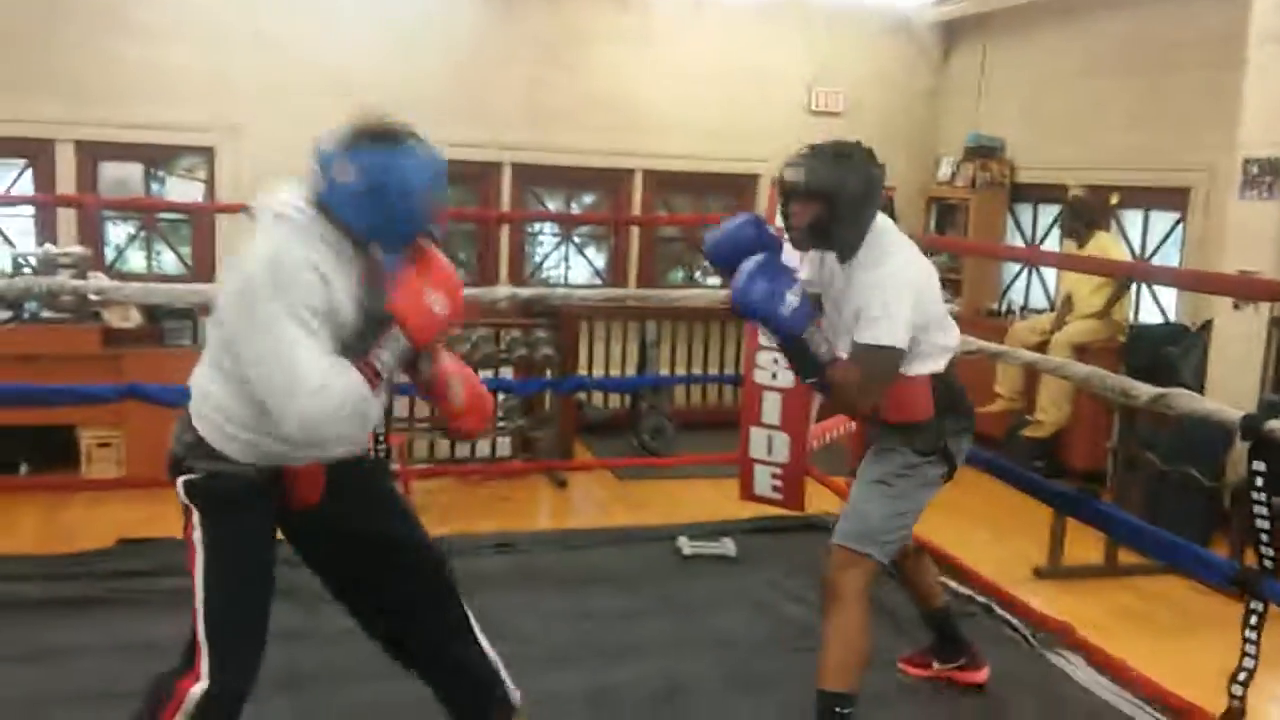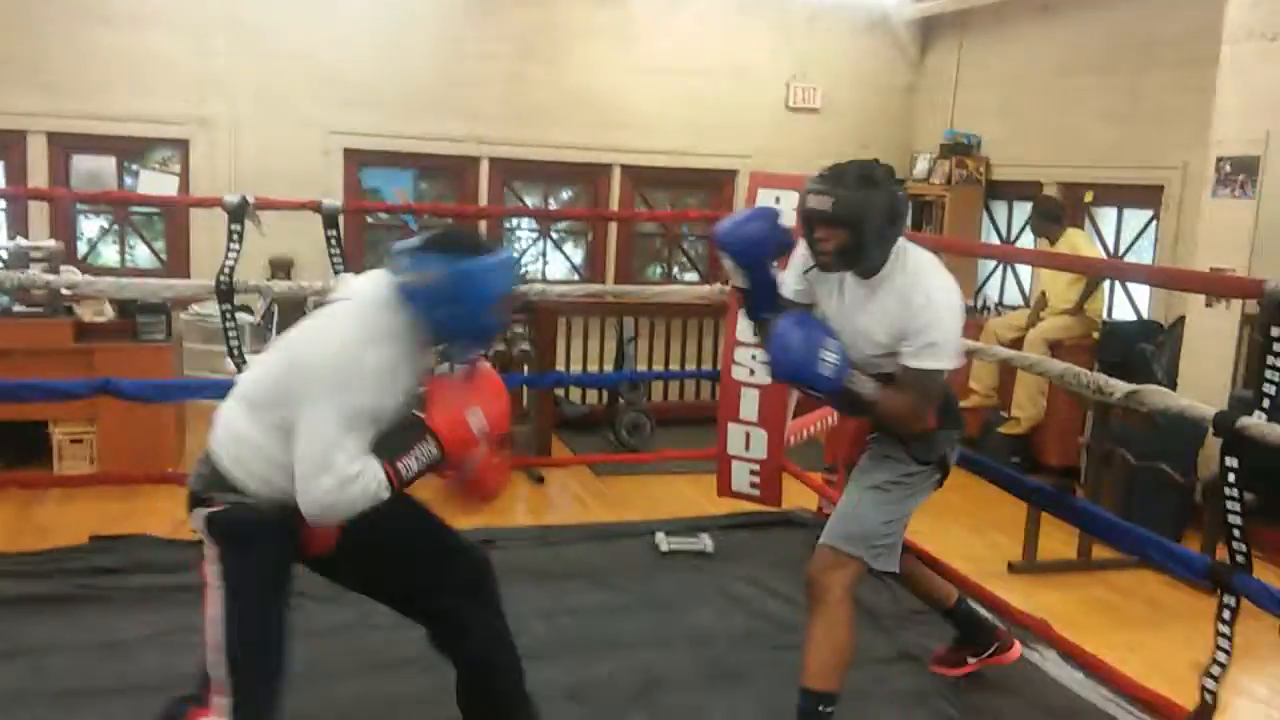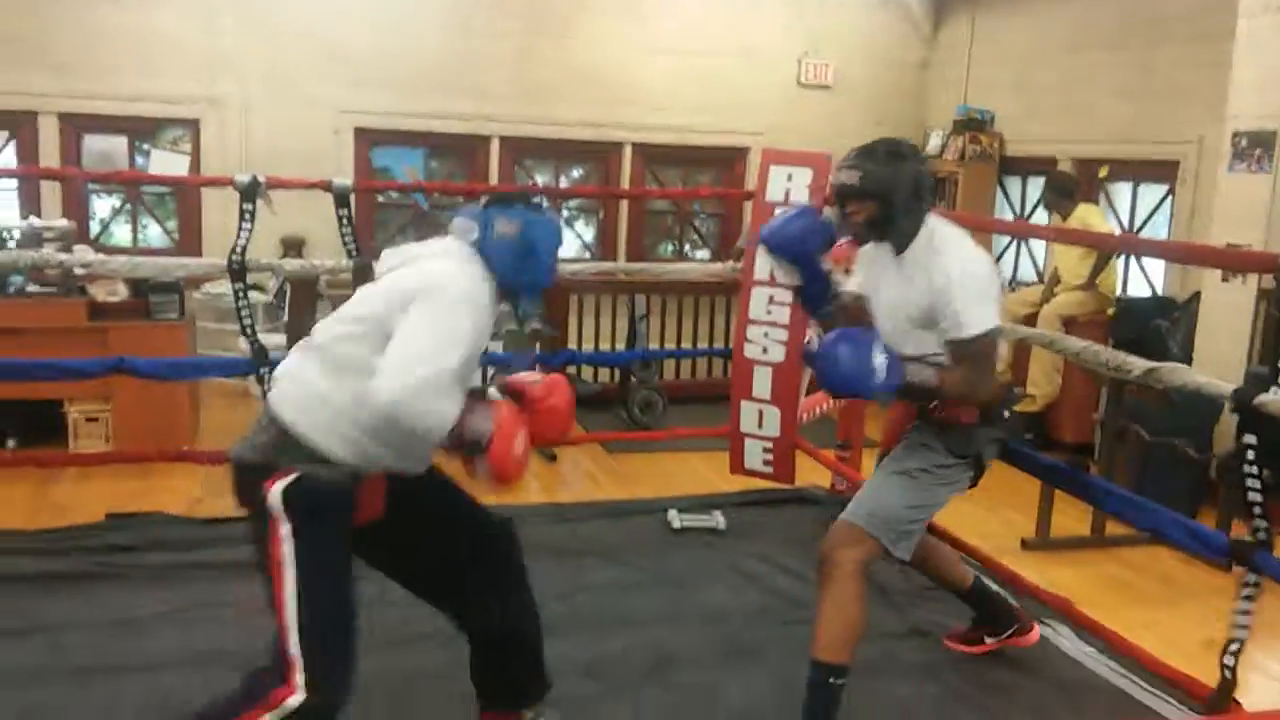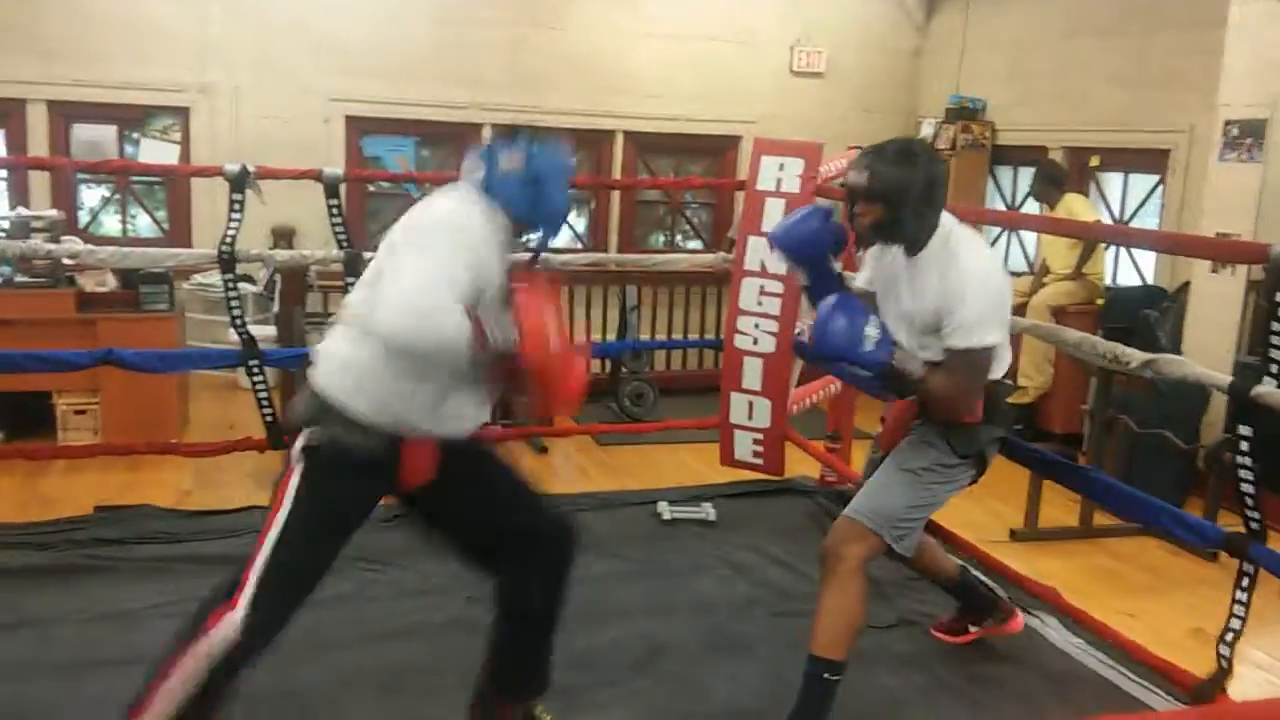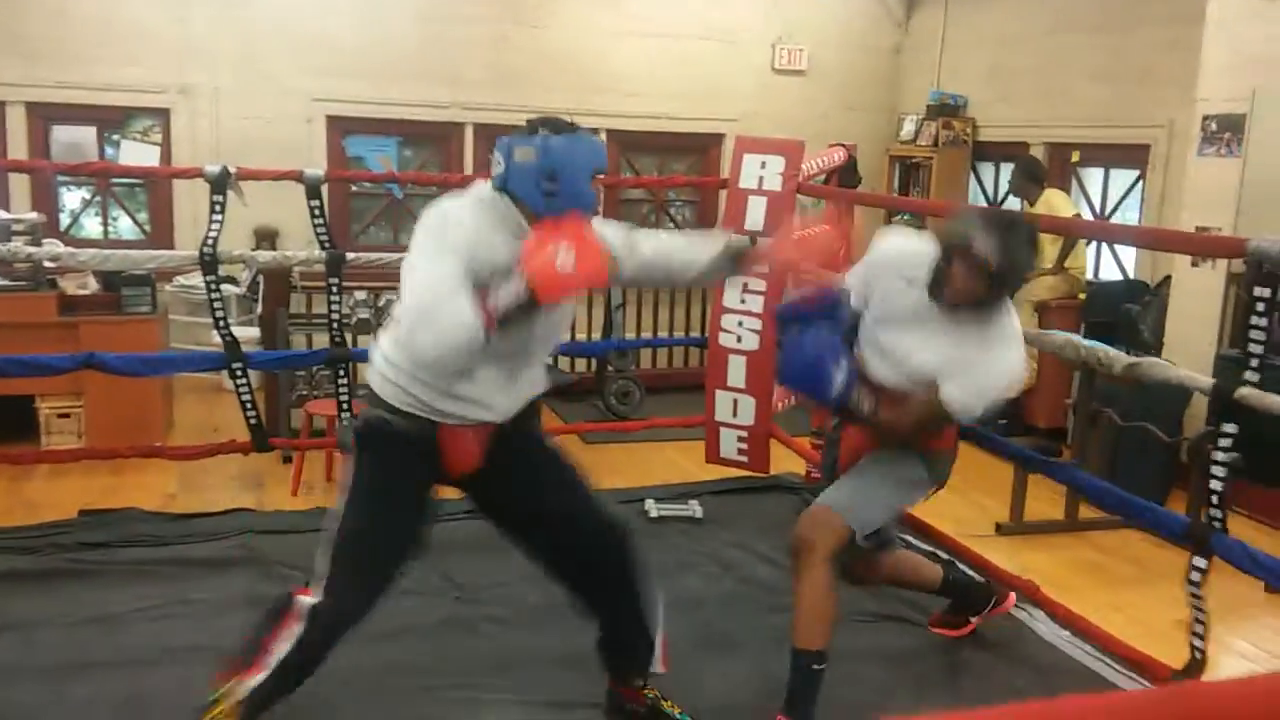
dt=0.2s
person 1, frame 1
left shoulder: (890, 273)
right shoulder: (835, 246)
left elbow: (859, 401)
right elbow: (811, 307)
left wrist: (798, 330)
right wrist: (756, 277)
left hip: (919, 429)
right hip: (898, 419)
left knee: (846, 574)
right knee: (888, 534)
right ankle: (955, 651)
person 1, frame 2
left shoulder: (928, 294)
right shoulder: (817, 257)
left elbow: (913, 411)
right elbow: (782, 324)
left wrist: (841, 375)
right wrist: (754, 276)
left hip: (910, 439)
right hip: (873, 425)
left knee: (829, 576)
right knee: (879, 545)
right ankle: (982, 638)
person 1, frame 3
left shoulder: (958, 265)
right shoulder: (877, 244)
left elbow: (980, 385)
right elbow: (850, 326)
left wrist: (899, 375)
right wrist: (807, 271)
left hip: (952, 429)
right hip: (914, 415)
left knee: (843, 552)
right knee: (897, 533)
right ankle: (1003, 619)
person 1, frame 4
left shoulder: (971, 271)
right shoulder: (888, 242)
left elbow: (961, 393)
right elbow: (858, 313)
left wrist: (884, 358)
right wrist: (816, 270)
left hip: (953, 427)
right hip: (916, 411)
left knee: (845, 547)
right knee: (888, 528)
right ankle: (986, 608)
person 1, frame 5
left shoulder: (999, 356)
right shoulder: (899, 252)
left elbow: (908, 423)
right elbow: (845, 312)
left wrist: (843, 391)
right wrist: (814, 315)
left hip: (909, 445)
right hip: (859, 422)
left knee: (814, 537)
right knee: (860, 555)
right ankle: (977, 594)
person 2, frame 1
left shoulder: (358, 244)
right shoulder: (282, 265)
right elbow: (323, 413)
left wrist: (436, 368)
right wrist: (400, 335)
left hip: (325, 458)
right hip: (235, 470)
left knee: (415, 576)
right knee: (220, 668)
person 2, frame 2
left shoulder: (403, 312)
right shoulder: (356, 343)
right elbow: (327, 494)
left wrist: (464, 441)
right wrist: (433, 445)
left hip: (333, 478)
right hip: (252, 505)
left knee: (460, 577)
person 2, frame 3
left shoulder: (452, 273)
right shoulder: (461, 284)
right elbow: (407, 395)
left wrist: (509, 403)
right wrist: (481, 430)
left hip: (364, 466)
right hip: (303, 467)
left knee: (489, 552)
person 2, frame 4
left shoulder: (484, 235)
right shoulder: (454, 224)
right elbow: (403, 320)
right wrist: (503, 331)
left hip: (432, 442)
right hip: (356, 436)
left knee: (545, 544)
right knee: (258, 608)
person 2, frame 5
left shoulder: (572, 233)
right shoulder: (456, 221)
left elbow: (653, 253)
right elbow: (431, 344)
left wrist: (732, 249)
right wrist: (520, 289)
left hip: (498, 428)
right hip: (408, 427)
left knee: (601, 548)
right knee: (341, 594)
person 3, frame 1
left shoulder: (1105, 242)
right shoulder: (1073, 249)
left wrist: (1104, 310)
right wrist: (1060, 314)
left hip: (1107, 320)
right hip: (1075, 315)
left knee: (1061, 340)
right knee: (1018, 330)
left ankle: (1049, 420)
right ankle: (1009, 396)
person 3, frame 2
left shoulder: (1076, 238)
right shoulder: (1046, 246)
left wrist: (1077, 306)
right wrist: (1035, 311)
left hip: (1082, 316)
right hip: (1050, 311)
left knee: (1036, 336)
right knee: (994, 326)
left ankle: (1025, 416)
right ankle: (984, 392)
person 3, frame 3
left shoulder: (1088, 213)
right shoulder: (1058, 221)
left wrist: (1089, 282)
right wrist: (1048, 288)
left hip: (1096, 291)
right hip: (1064, 287)
left knee: (1050, 312)
right knee: (1010, 303)
left ankle: (1041, 394)
right ankle: (999, 370)
person 3, frame 4
left shoulder: (1074, 202)
right shoulder: (1048, 210)
left wrist: (1076, 271)
right wrist: (1037, 278)
left hip: (1085, 280)
right hip: (1053, 276)
left knee: (1039, 302)
left ankle: (1033, 385)
person 3, frame 5
left shoulder: (1053, 197)
right shoulder: (1028, 206)
left wrist: (1057, 266)
left hip: (1068, 274)
right hip: (1036, 272)
left knee: (1022, 296)
left ankle: (1021, 378)
